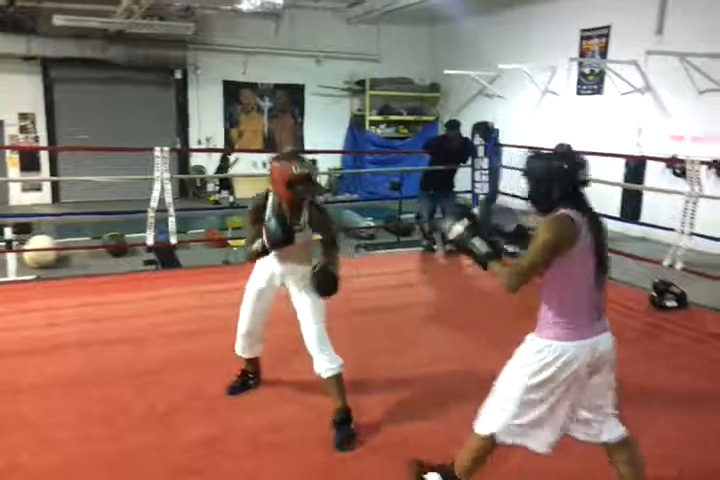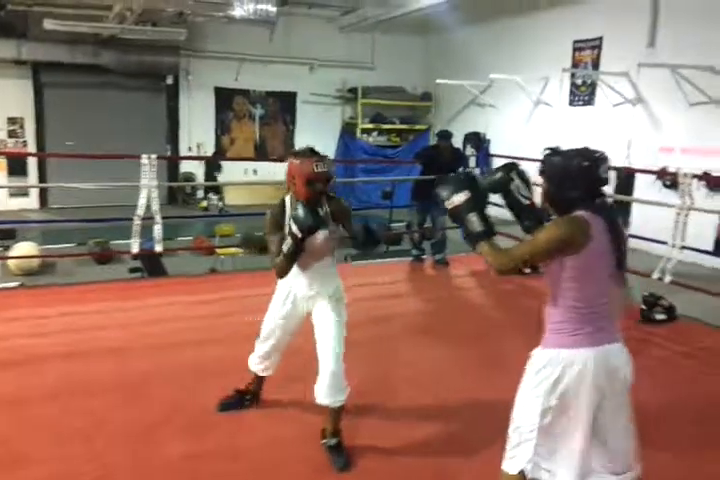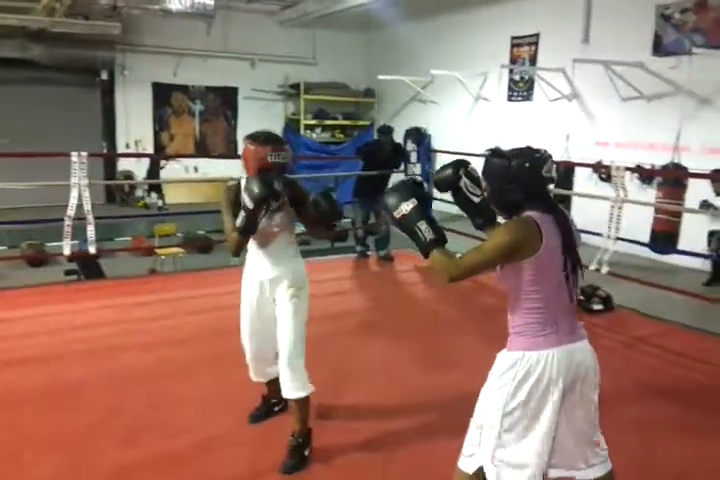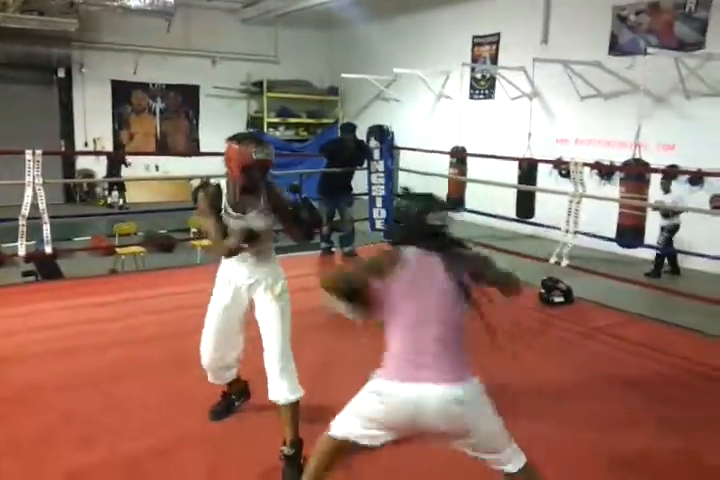
dt=0.5s
person 1, frame 1
left shoulder: (315, 212)
right shoulder: (261, 205)
left elbow: (332, 244)
right elbow: (252, 254)
left wrist: (328, 266)
right wrist: (267, 242)
left hip: (302, 271)
right hip: (268, 267)
left knee: (317, 340)
right knee: (248, 325)
left ankle: (342, 415)
right ankle: (251, 373)
person 1, frame 2
left shoulder: (336, 208)
right shoulder: (279, 213)
left elbow: (356, 237)
right elbow: (279, 270)
left wrist: (363, 237)
right wrist: (297, 237)
left hip: (327, 290)
right hip: (293, 287)
left knee: (331, 364)
right knee: (268, 344)
left ankle: (333, 436)
right ankle: (252, 391)
person 1, frame 3
left shoulder: (292, 190)
right shoulder: (235, 194)
left elbow: (317, 231)
right elbow: (234, 247)
left wrist: (328, 220)
right wrist: (251, 209)
left hip: (289, 273)
right hip: (256, 273)
left knee: (290, 354)
right knee: (255, 345)
left ankle: (301, 437)
right ankle: (275, 397)
person 1, frame 4
left shoulder: (271, 195)
right shoulder: (211, 196)
left elbow: (298, 234)
right elbow: (222, 249)
left wrist: (307, 224)
right wrist: (246, 234)
left hip: (267, 277)
right hip: (232, 276)
left knee: (279, 358)
right knee: (212, 351)
left ankle: (292, 448)
right ankle: (236, 390)
person 2, frame 1
left shoulder: (558, 225)
right shoulder: (587, 221)
left elbow: (513, 281)
left wrist: (477, 245)
left hip: (558, 348)
right hip: (598, 341)
left knee: (499, 416)
right knee: (604, 423)
person 2, frame 2
left shoulder: (569, 228)
right shoulder: (609, 225)
left elbow: (504, 263)
left wrist: (470, 218)
right wrist: (525, 213)
left hip: (564, 359)
right hip: (610, 354)
person 2, frame 3
left shoulder: (519, 231)
right shoulder: (559, 221)
left elbow: (453, 271)
left wrist: (419, 226)
right wrist: (477, 210)
left hip: (532, 361)
right hip: (577, 353)
person 2, frame 4
left shoulder: (390, 259)
right shoulder: (464, 260)
left elbow: (329, 280)
right elbow: (511, 285)
left wrist: (355, 294)
left hip: (399, 392)
right hip: (456, 393)
left knee: (341, 430)
person 3, frame 1
left shoulder: (464, 143)
right shoulder: (438, 142)
left hip: (446, 186)
right hip: (429, 184)
right knee: (426, 217)
right ankle: (428, 243)
person 3, frame 2
left shoulder: (455, 154)
right shoulder: (430, 151)
right elbow: (417, 159)
left hip: (437, 195)
right hip: (421, 193)
left knee: (439, 227)
right knee: (417, 225)
left ankle: (438, 255)
right ankle: (417, 253)
person 3, frame 3
left shoulder: (396, 149)
right shoulder: (370, 147)
right elbow: (359, 154)
left hip: (380, 190)
right hip: (364, 189)
left knee: (383, 222)
right knee: (361, 222)
left ankle: (383, 251)
right ankle: (361, 249)
person 3, frame 4
left shoulder: (359, 146)
right shoulder: (334, 145)
left hip: (344, 188)
right hip: (328, 187)
left knee: (347, 219)
right knee: (326, 218)
left ankle: (347, 247)
right ankle: (326, 245)
